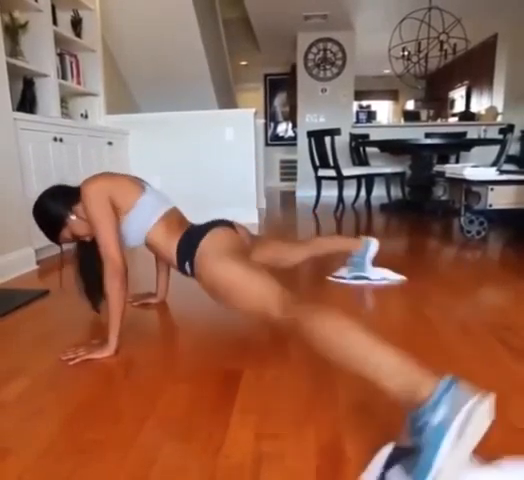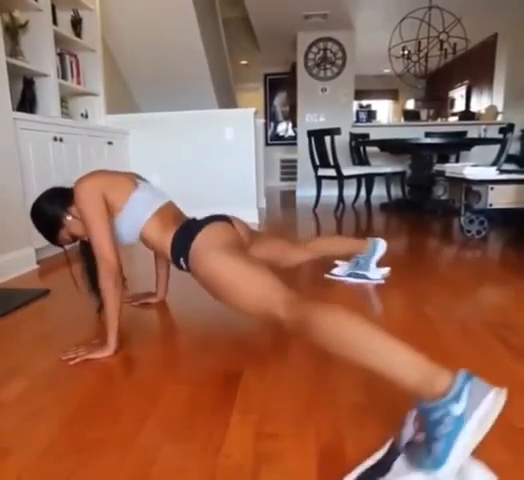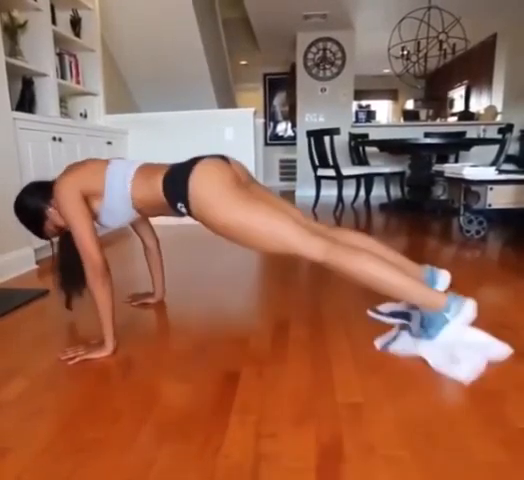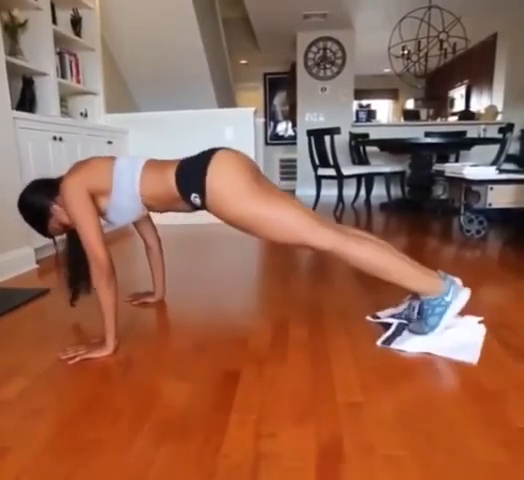
dt=0.4s
person 1, frame 1
left shoulder: (94, 189)
right shoulder: (118, 190)
left elbow: (115, 264)
left wrist: (111, 343)
right wrist: (159, 292)
left hip: (209, 249)
right hip: (221, 233)
left knee: (289, 311)
right knee: (297, 250)
right ankle: (358, 245)
person 1, frame 2
left shoulder: (88, 191)
right shoulder: (113, 187)
left elbow: (109, 269)
left wrist: (109, 341)
right wrist: (159, 292)
left hip: (202, 243)
right hip: (222, 228)
left knee: (293, 310)
right knee: (299, 249)
right ankle: (368, 246)
person 1, frame 3
left shoulder: (66, 190)
right shoulder: (95, 187)
left elbow: (95, 265)
right elbow: (147, 234)
left wrist: (107, 342)
right wrist: (158, 292)
left hip: (199, 184)
right hip: (215, 171)
left knee: (315, 247)
right knee: (321, 233)
left ankle: (440, 303)
right ankle: (421, 273)
person 1, frame 4
left shoulder: (74, 187)
right shoulder: (100, 186)
left elbow: (100, 261)
right elbow: (149, 233)
left wrist: (109, 341)
right wrist: (158, 291)
left hip: (211, 175)
right hip: (215, 171)
left knee: (323, 237)
right knee: (324, 227)
left ankle: (440, 291)
right ankle: (424, 278)
